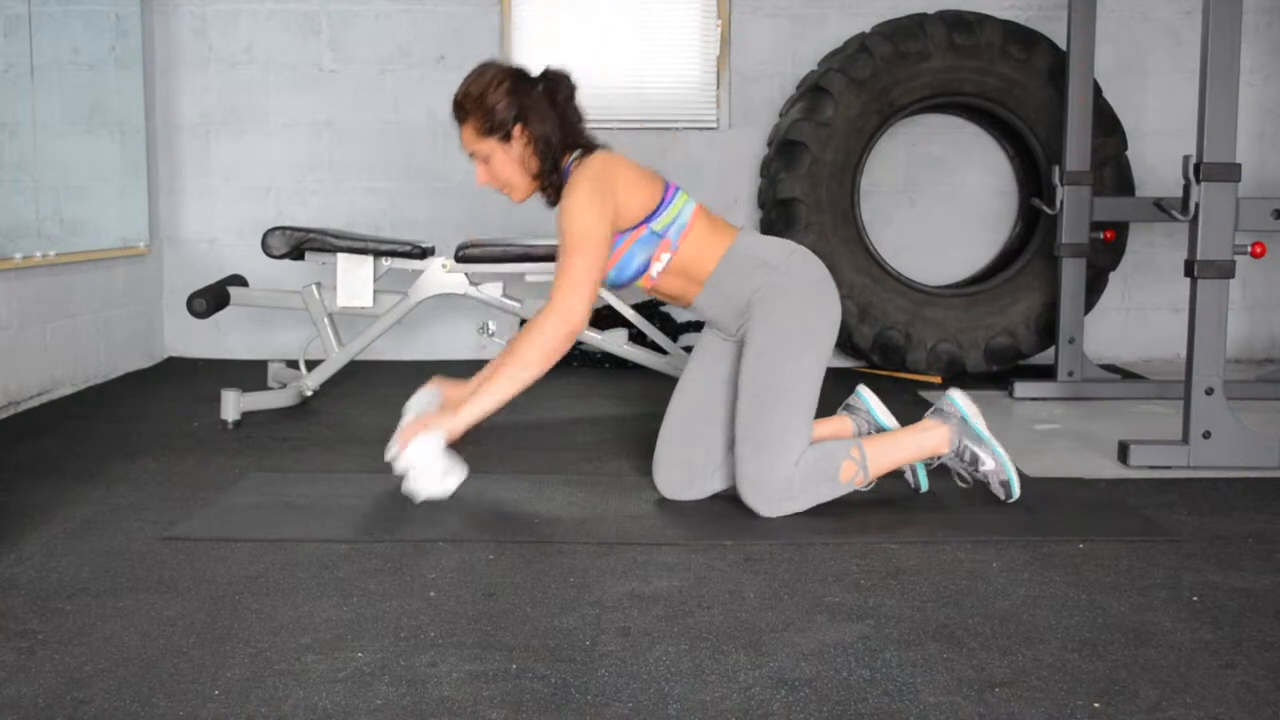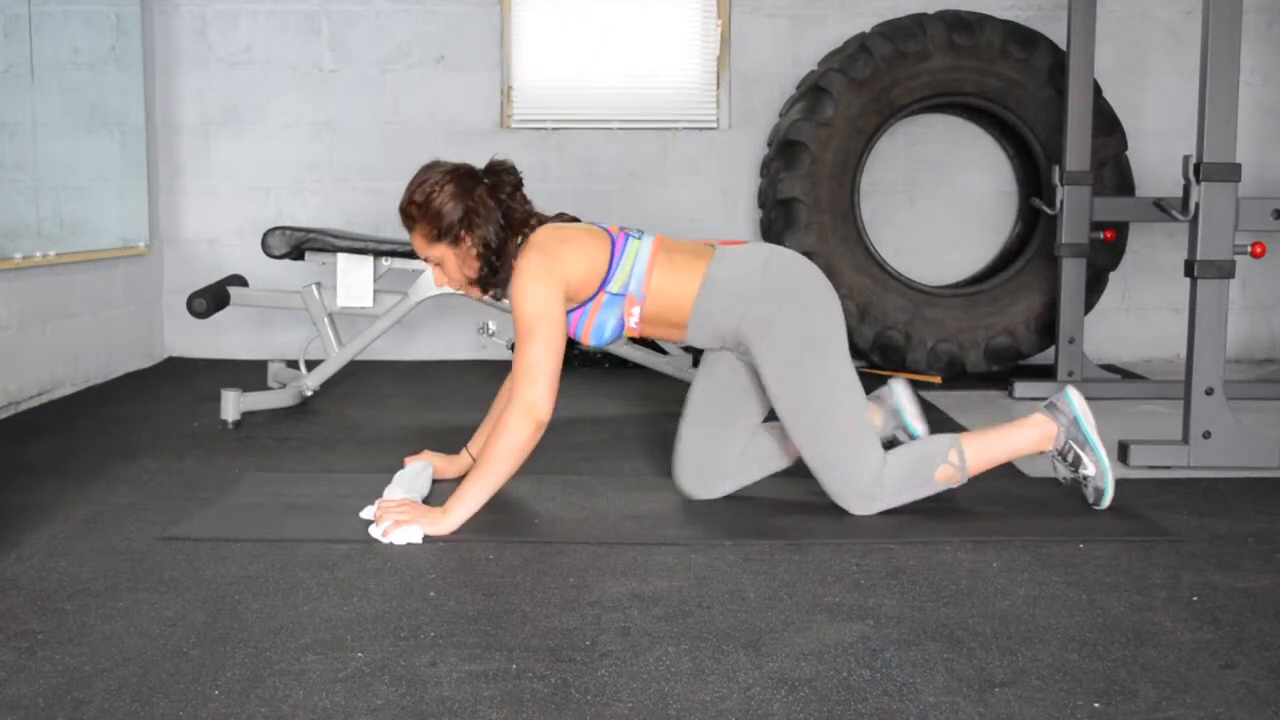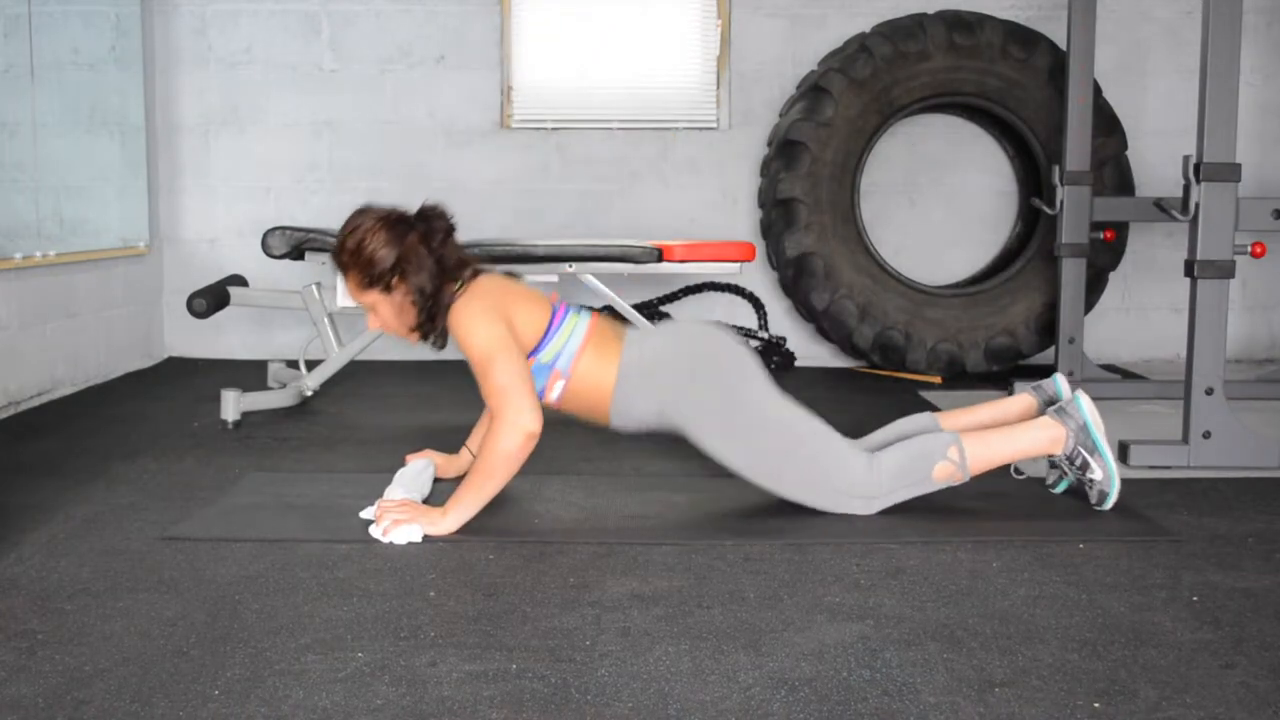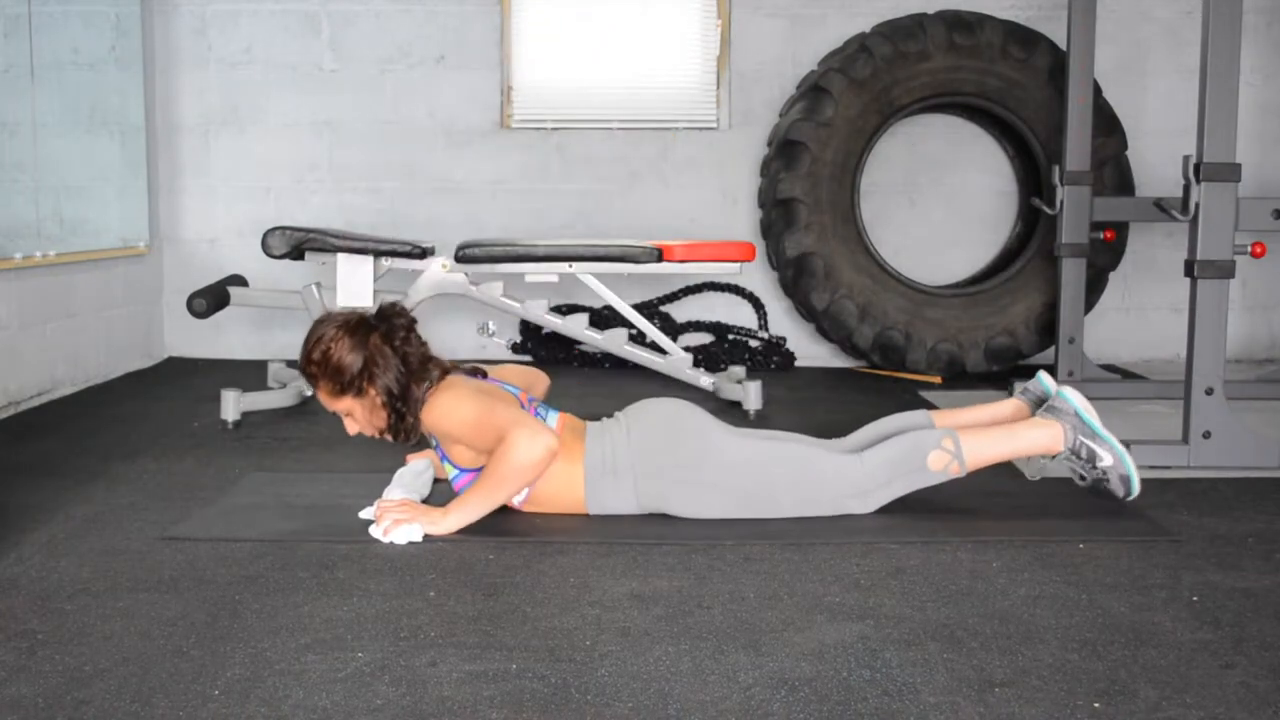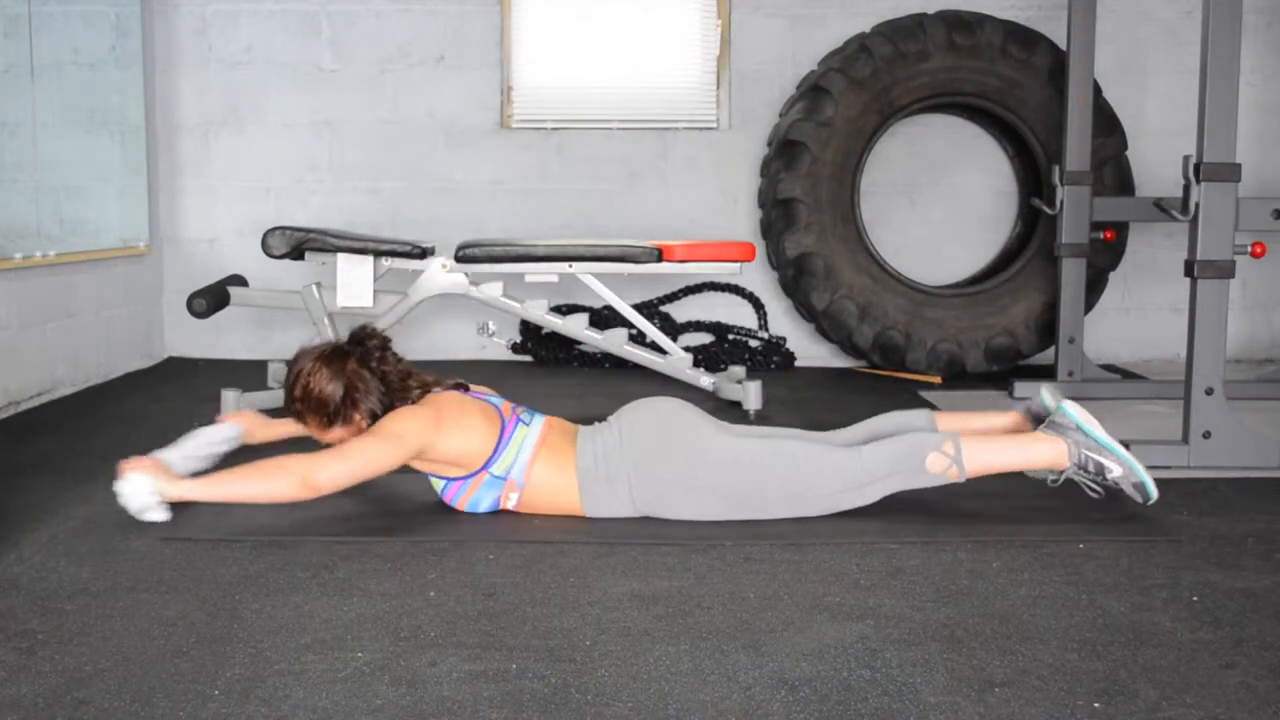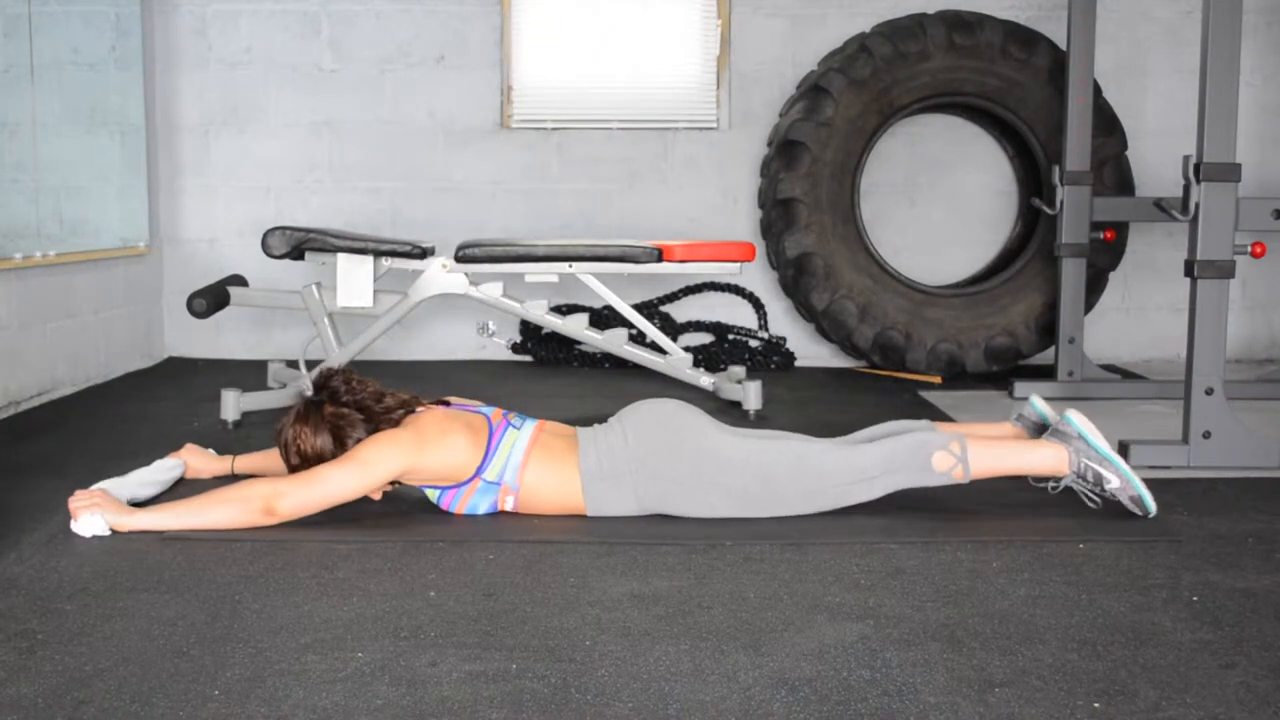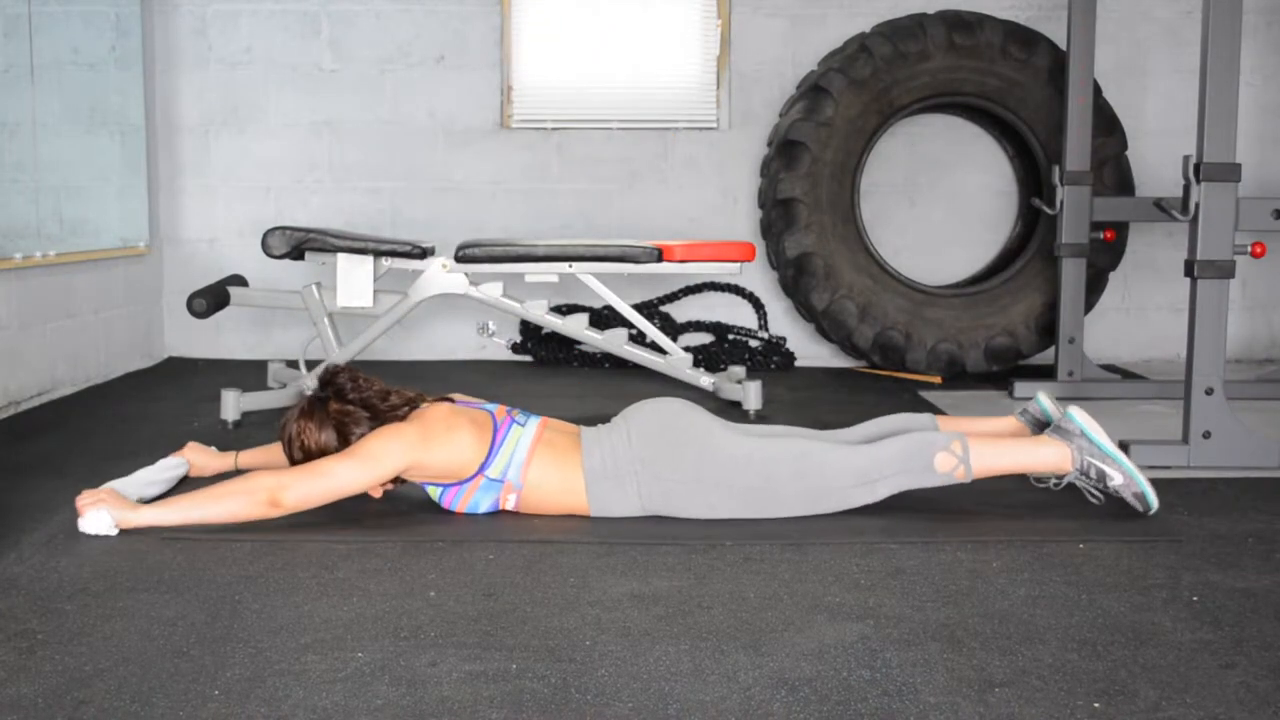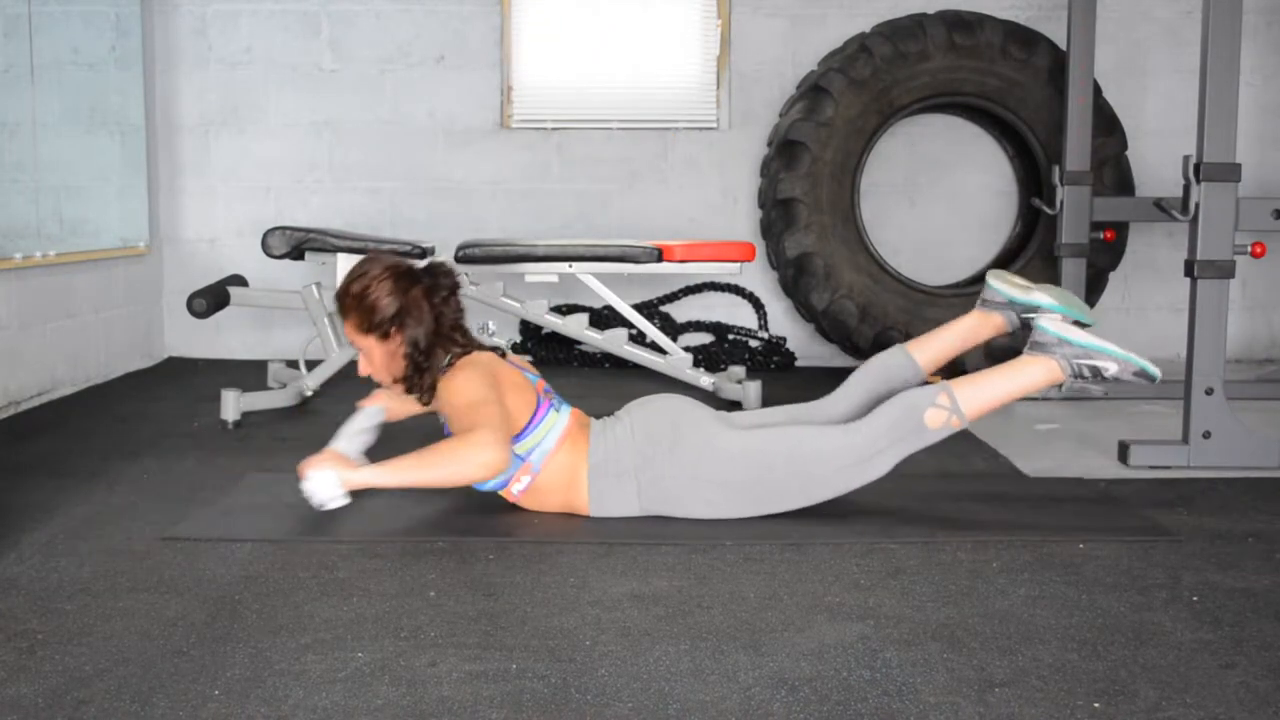
dt=0.5s
person 1, frame 1
left shoulder: (586, 184)
right shoulder: (579, 182)
left elbow: (566, 319)
right elbow: (563, 313)
left wrist: (466, 410)
right wrist: (475, 386)
left hip: (786, 293)
right hip: (744, 313)
left knee: (769, 492)
right knee: (677, 482)
left ankle: (942, 434)
right ankle: (851, 427)
person 1, frame 2
left shoulder: (534, 267)
right shoulder: (538, 248)
left elbow: (533, 409)
right elbow: (528, 370)
left wrist: (451, 513)
right wrist: (466, 457)
left hip: (778, 301)
right hip: (760, 291)
left knee: (862, 490)
right knee: (698, 480)
left ankle: (1049, 427)
right ankle: (868, 412)
person 1, frame 3
left shoulder: (469, 310)
right shoulder: (477, 291)
left elbow: (520, 428)
right elbow: (515, 383)
left wrist: (448, 515)
right wrist: (461, 458)
left hip: (691, 380)
right hip: (689, 358)
left knee: (861, 488)
right knee: (853, 458)
left ankle: (1055, 434)
right ankle: (1036, 403)
person 1, frame 4
left shoulder: (443, 407)
right shoulder: (446, 383)
left elbow: (534, 441)
left wrist: (450, 514)
right wrist: (459, 458)
left hip: (662, 465)
right hip: (656, 435)
left knee: (867, 481)
right knee: (846, 454)
left ankle: (1058, 433)
right ankle: (1028, 404)
person 1, frame 5
left shoulder: (413, 426)
right shoulder: (427, 392)
left elbow: (321, 476)
right elbow: (362, 429)
left wrist: (182, 486)
right wrist: (274, 424)
left hip: (654, 471)
right hip: (654, 436)
left knee: (861, 477)
right knee: (841, 451)
left ankle: (1060, 452)
right ankle: (1025, 419)
person 1, frame 6
left shoulder: (404, 446)
right shoulder: (409, 416)
left elbow: (276, 507)
right elbow: (311, 455)
left wrist: (127, 515)
right wrist: (219, 461)
left hip: (656, 466)
right hip: (651, 439)
left knee: (861, 474)
right knee: (851, 454)
left ankle: (1062, 455)
right ankle: (1027, 431)
person 1, frame 7
left shoulder: (408, 441)
right shoulder: (413, 413)
left elbow: (280, 497)
right elbow: (318, 447)
left wrist: (133, 513)
right wrist: (220, 457)
left hip: (658, 469)
right hip: (656, 439)
left knee: (871, 474)
right knee: (850, 448)
left ankle: (1064, 456)
right ankle: (1032, 423)
person 1, frame 8
left shoulder: (458, 383)
right shoulder: (463, 357)
left elbow: (487, 453)
left wrist: (362, 474)
right wrist: (408, 403)
left hip: (667, 469)
right hip: (657, 437)
left knee: (868, 447)
right knee: (837, 415)
left ankle: (1054, 363)
right ankle: (998, 313)
